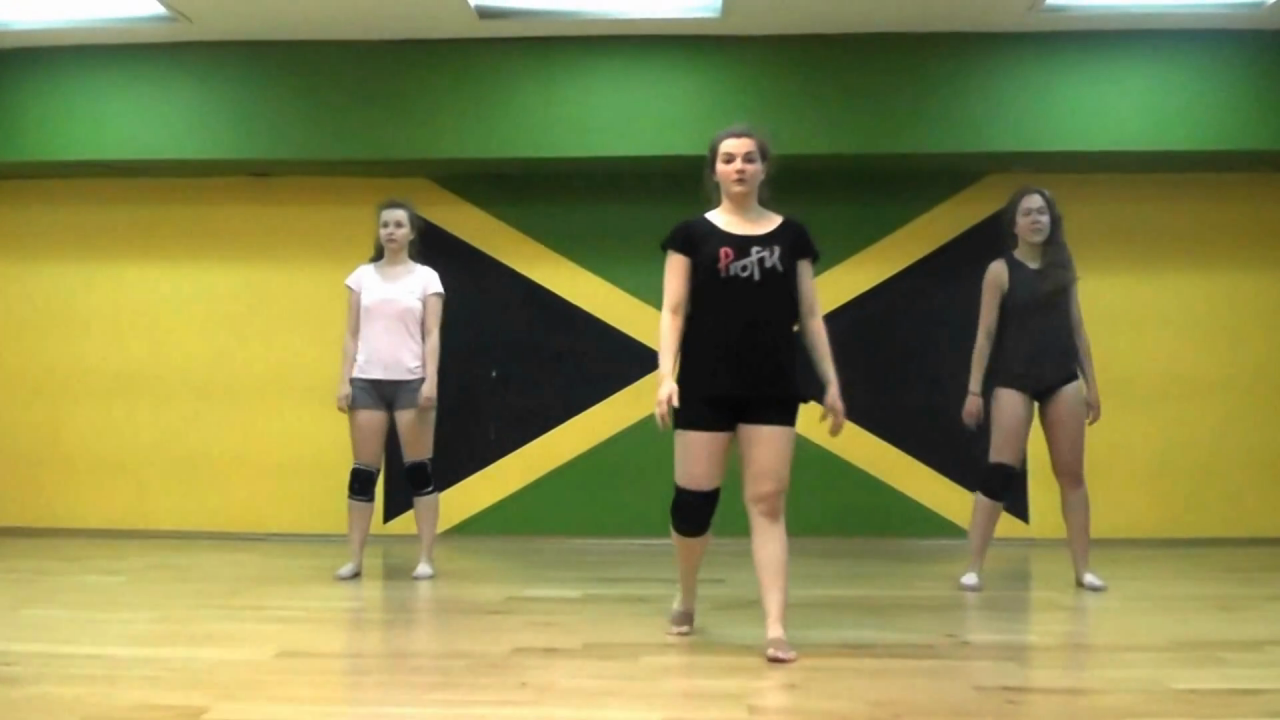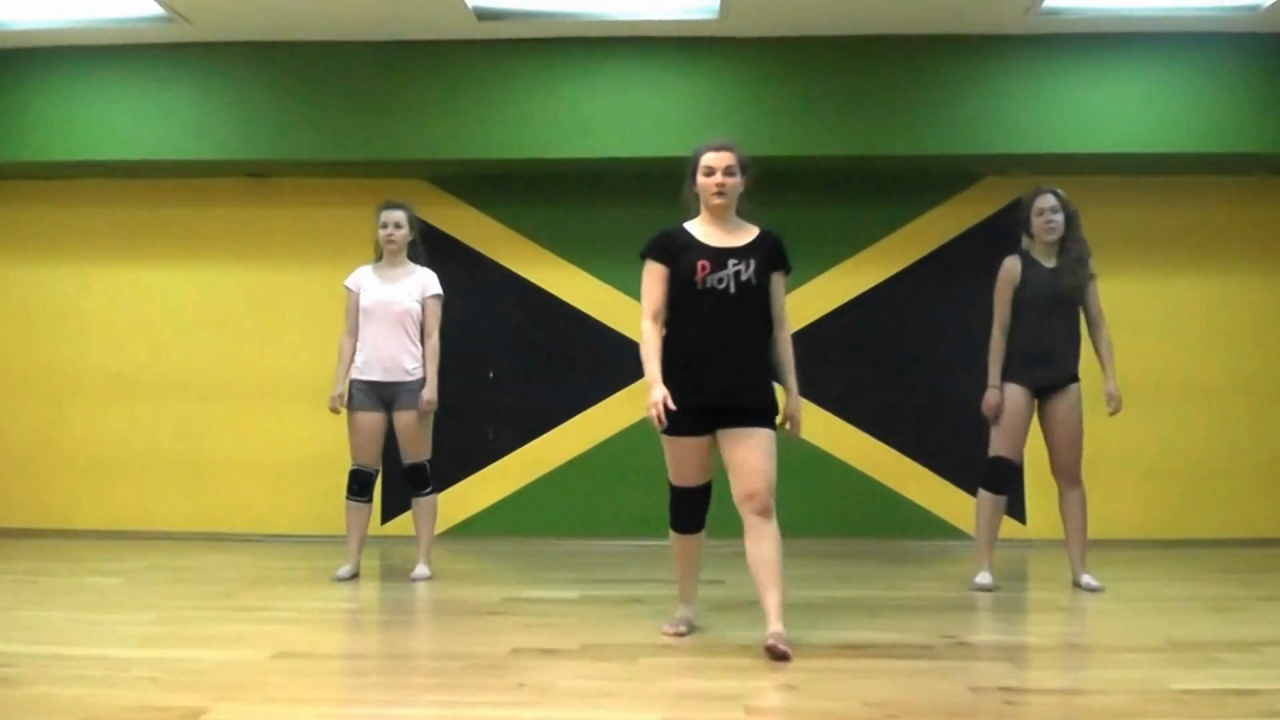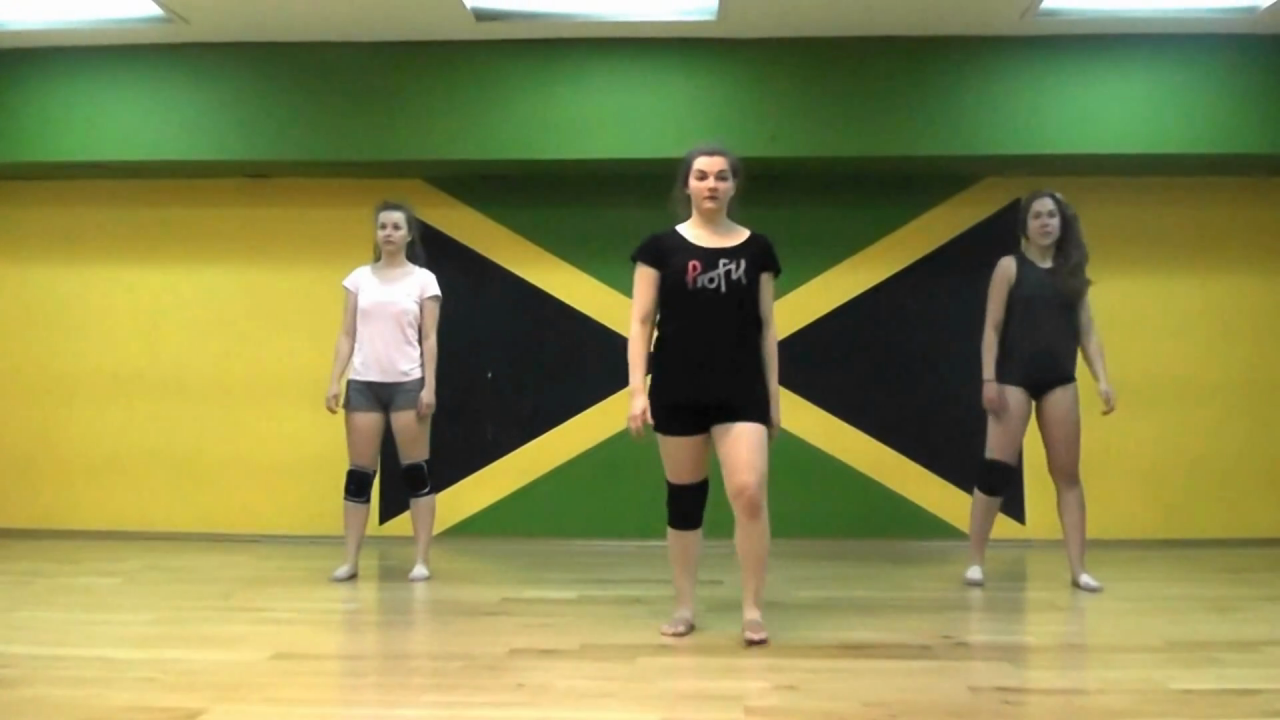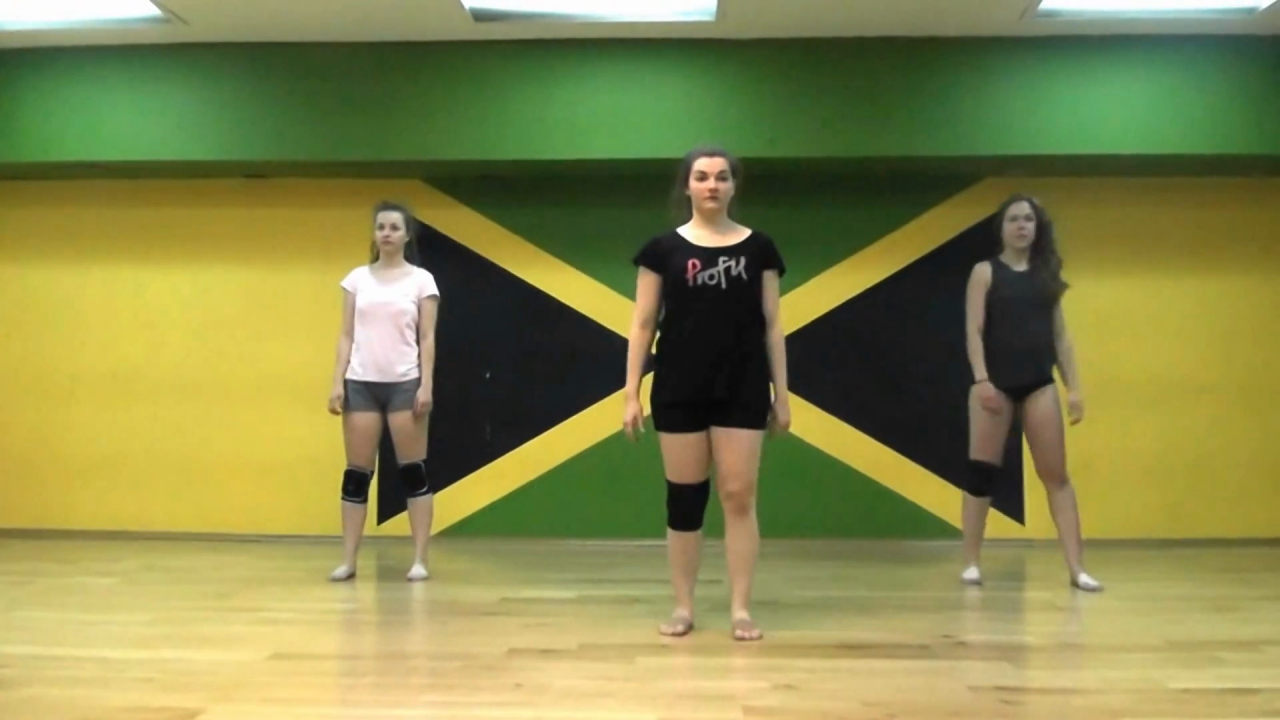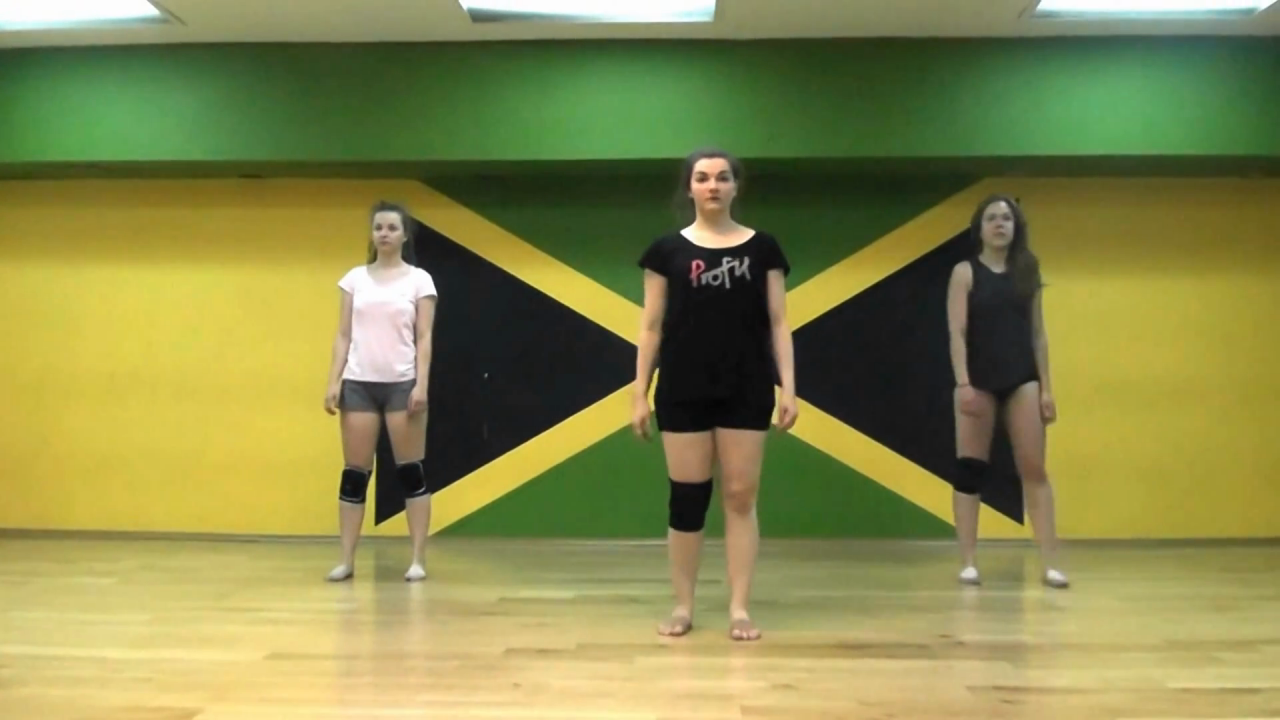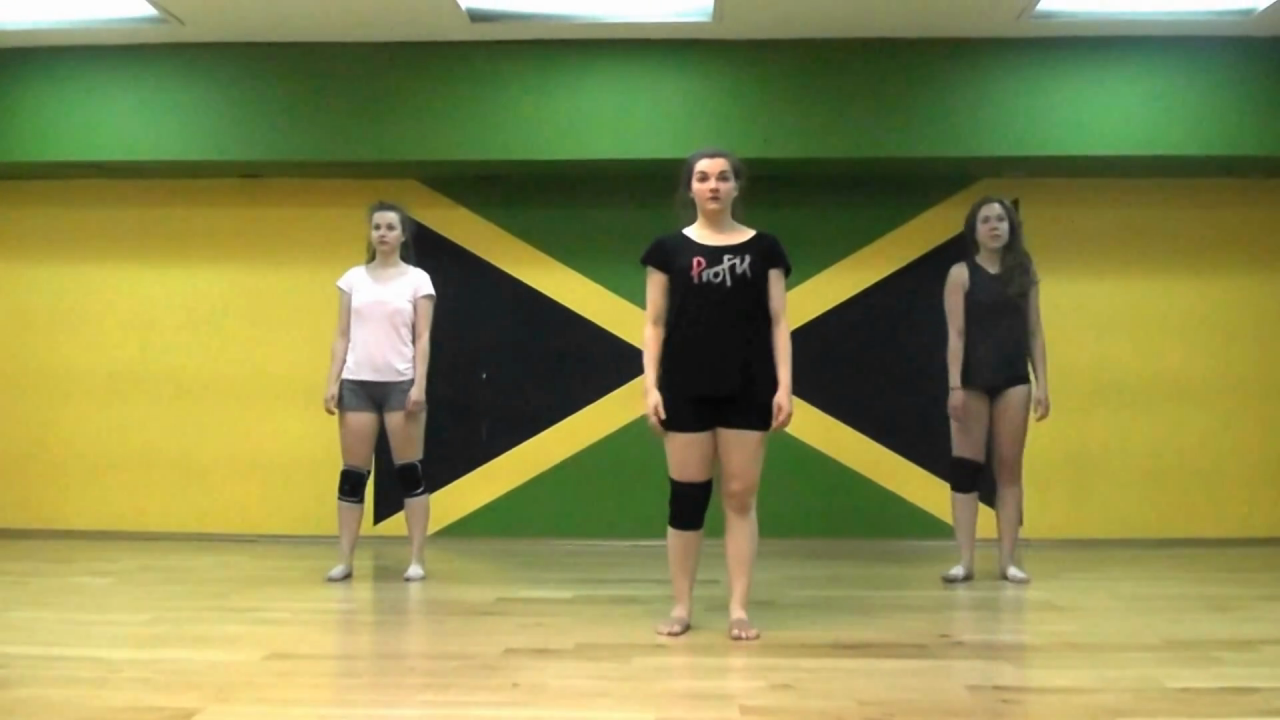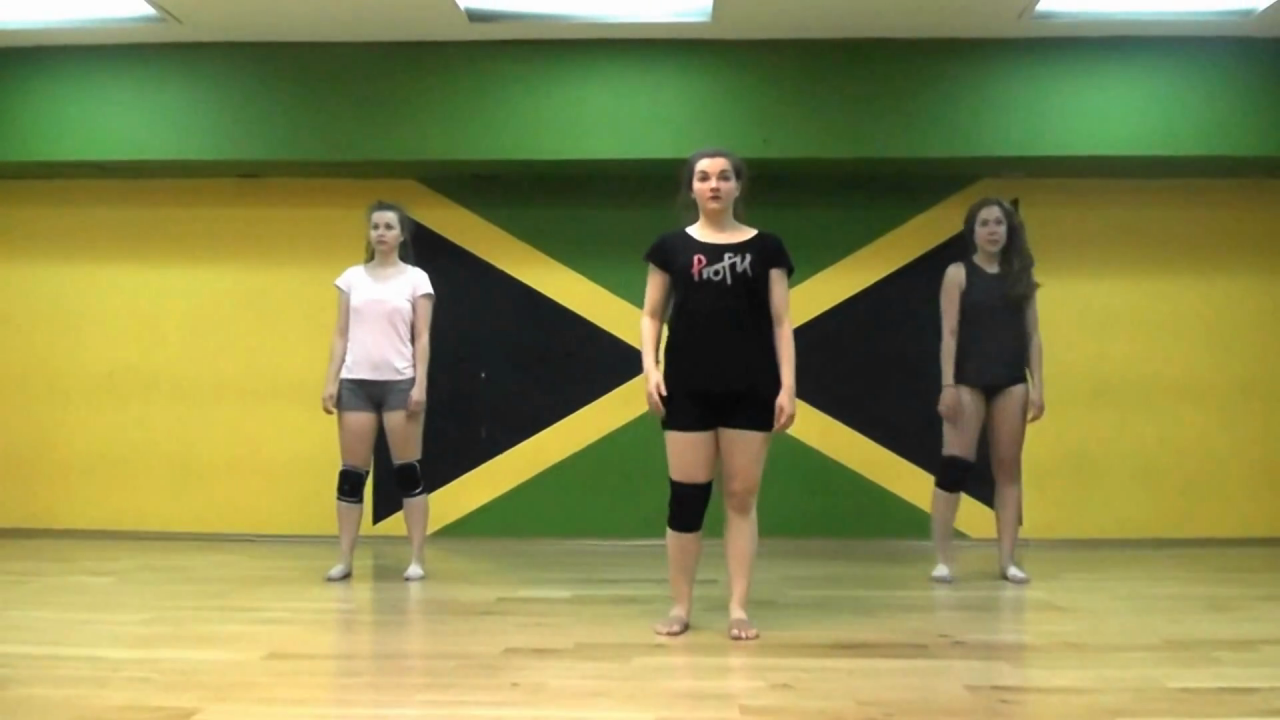
dt=0.2s
person 1, frame 1
left shoulder: (792, 235)
right shoulder: (691, 234)
left elbow: (809, 316)
right elbow: (673, 312)
left wrist: (831, 385)
right wrist: (667, 376)
left hip: (772, 388)
right hip: (705, 387)
left knee: (767, 504)
right knee: (693, 500)
left ankle: (775, 629)
right ankle: (686, 598)
person 1, frame 2
left shoulder: (767, 245)
right shoulder: (669, 243)
left elbow: (778, 325)
right elbow: (652, 319)
left wrist: (792, 392)
right wrist: (654, 381)
left hip: (749, 393)
right hip: (685, 392)
left knee: (757, 502)
right knee: (687, 500)
left ankle: (774, 622)
right ankle: (686, 606)
person 1, frame 3
left shoulder: (757, 248)
right shoulder: (661, 246)
left elbow: (766, 327)
right elbow: (642, 323)
left wrist: (773, 393)
right wrist: (637, 390)
left hip: (740, 391)
right hip: (676, 392)
left knee: (749, 494)
right knee: (685, 498)
left ankle: (752, 609)
right ankle: (684, 607)
person 1, frame 4
left shoulder: (759, 247)
right shoulder: (663, 248)
left elbow: (772, 324)
right elbow: (643, 325)
left wrist: (782, 390)
right wrist: (631, 393)
left hip: (743, 390)
right hip: (679, 390)
left knee: (739, 497)
right knee: (684, 498)
left ankle: (741, 608)
right ankle: (683, 607)
person 1, frame 5
left shoulder: (762, 247)
right shoulder: (667, 250)
left elbow: (778, 322)
right elbow: (652, 326)
left wrist: (788, 387)
right wrist: (640, 392)
left hip: (746, 390)
right hip: (683, 391)
left knee: (740, 496)
right knee: (687, 497)
left ankle: (740, 609)
right ankle: (683, 606)
person 1, frame 6
left shoulder: (764, 247)
right shoulder: (669, 248)
left elbow: (778, 322)
right elbow: (655, 322)
left wrist: (784, 385)
right wrist: (650, 385)
left hip: (748, 389)
right hip: (685, 389)
left knee: (740, 496)
right knee: (687, 496)
left ankle: (739, 608)
right ankle: (681, 606)
person 1, frame 7
left shoulder: (766, 246)
right shoulder: (671, 246)
left elbow: (780, 321)
right elbow: (652, 312)
left wrist: (788, 386)
right wrist: (650, 364)
left hip: (750, 388)
right hip: (687, 388)
left knee: (741, 497)
right knee: (688, 496)
left ankle: (738, 608)
right ankle: (680, 606)
person 2, frame 1
left shoulder: (1063, 268)
right shoulder: (1001, 270)
left elbow: (1076, 329)
right elbow: (987, 335)
left wrist: (1091, 385)
right wrist: (974, 391)
left hip: (1063, 380)
right hip: (1014, 381)
left knee: (1071, 474)
right knee: (1000, 471)
left ankle: (1082, 567)
right ankle: (973, 567)
person 2, frame 2
left shoulder: (1079, 268)
right shoulder: (1014, 266)
left elbow: (1097, 325)
right elbow: (1000, 329)
left wrist: (1110, 379)
right wrist: (992, 384)
left hip: (1063, 380)
right hip: (1017, 377)
left knee: (1069, 473)
right knee: (1001, 466)
left ankle: (1079, 568)
right ankle: (984, 565)
person 2, frame 3
left shoulder: (1072, 271)
right shoulder: (1009, 266)
left elbow: (1087, 330)
right elbow: (992, 327)
left wrist: (1102, 379)
right wrist: (988, 379)
left hip: (1060, 380)
right hip: (1012, 378)
left knee: (1067, 473)
right knee: (997, 468)
left ankle: (1078, 568)
right ankle: (976, 560)
person 2, frame 4
left shoulder: (1047, 275)
right shoulder: (985, 272)
left elbow: (1059, 336)
right elbow: (974, 332)
left wrist: (1074, 387)
right wrist: (981, 380)
left hip: (1039, 383)
right hip: (995, 381)
left knee: (1056, 474)
right knee: (982, 469)
left ankle: (1076, 568)
right ankle: (972, 562)
person 2, frame 5
left shoulder: (1028, 273)
right shoulder: (965, 272)
left elbow: (1037, 334)
right elbow: (957, 333)
left wrist: (1047, 388)
right wrist: (962, 383)
left hip: (1022, 380)
right hip: (978, 380)
left knee: (1034, 468)
right knee: (970, 467)
left ankle: (1049, 562)
right ankle: (969, 562)
person 2, frame 6
left shoulder: (1023, 274)
right shoulder: (961, 273)
left elbow: (1034, 333)
right elbow: (956, 334)
left wrist: (1042, 384)
right wrist: (955, 386)
left hip: (1013, 381)
right hip: (972, 381)
left knee: (1009, 469)
right knee: (965, 466)
left ankle: (1007, 560)
right ankle: (965, 560)
person 2, frame 7
left shoulder: (1020, 274)
right shoulder: (958, 273)
left elbow: (1032, 334)
right elbow: (950, 333)
left wrist: (1036, 386)
right wrist: (949, 384)
left hip: (1010, 381)
right hip: (968, 380)
left knee: (1008, 469)
right knee: (955, 463)
left ankle: (1007, 560)
right ankle: (942, 558)
person 3, frame 1
left shoulder: (426, 277)
right shoulder: (362, 276)
left elbow: (432, 335)
right elbow: (352, 334)
left wrist: (431, 381)
right wrist: (344, 381)
left hip: (410, 381)
right hip: (368, 382)
left knee: (419, 470)
right knee: (363, 471)
left ankle: (425, 557)
right ankle: (354, 558)
person 3, frame 2
left shoulder: (425, 279)
right shoulder: (360, 277)
left elbow: (431, 338)
right elbow: (350, 334)
left wrist: (431, 385)
right wrist: (339, 382)
left hip: (409, 383)
right hip: (366, 383)
left knee: (417, 471)
right knee: (362, 472)
left ankle: (423, 559)
right ankle: (352, 559)
person 3, frame 3
left shoulder: (424, 280)
right shoulder: (359, 278)
left elbow: (429, 339)
right elbow: (347, 334)
left wrist: (429, 386)
right wrist: (335, 382)
left hip: (407, 384)
right hip: (364, 384)
left knee: (415, 471)
right knee: (359, 472)
left ankle: (421, 559)
right ankle: (350, 559)
person 3, frame 4
left shoulder: (421, 280)
right shoulder: (357, 278)
left elbow: (427, 338)
right elbow: (346, 335)
left wrist: (426, 385)
right wrist: (337, 382)
left hip: (404, 384)
right hip: (361, 384)
left knee: (412, 471)
right knee: (356, 472)
left ankle: (419, 559)
right ankle: (348, 559)
person 3, frame 5
left shoulder: (419, 280)
right shoulder: (355, 278)
left elbow: (424, 338)
right elbow: (344, 335)
left wrist: (422, 385)
right wrist: (334, 382)
left hip: (402, 384)
right hip: (359, 384)
left knee: (411, 471)
right knee: (355, 473)
left ankle: (417, 559)
right ankle: (346, 559)
person 3, frame 6
left shoulder: (417, 279)
right shoulder: (353, 278)
left elbow: (422, 338)
right elbow: (342, 335)
left wrist: (419, 385)
right wrist: (332, 382)
left hip: (400, 383)
right hip: (357, 383)
left knee: (409, 471)
right knee: (353, 473)
left ankle: (416, 559)
right ankle: (345, 559)
person 3, frame 7
left shoulder: (416, 278)
right shoulder: (352, 277)
left elbow: (422, 337)
right elbow: (341, 334)
left wrist: (421, 384)
right wrist: (330, 381)
left hip: (399, 382)
right hip: (357, 382)
left knee: (407, 471)
right knee: (352, 473)
left ankle: (416, 558)
right ankle: (345, 558)
